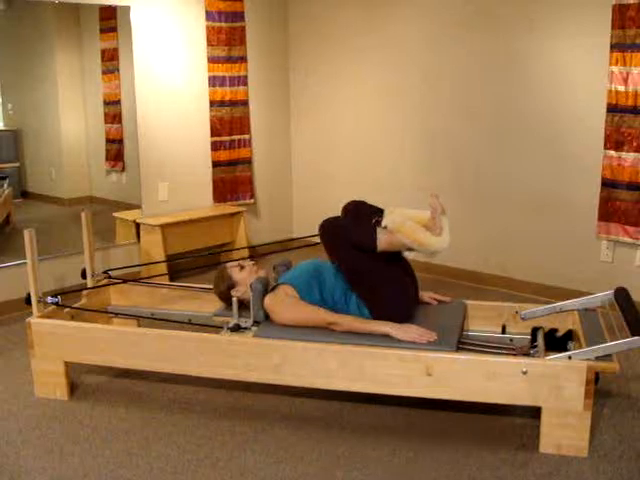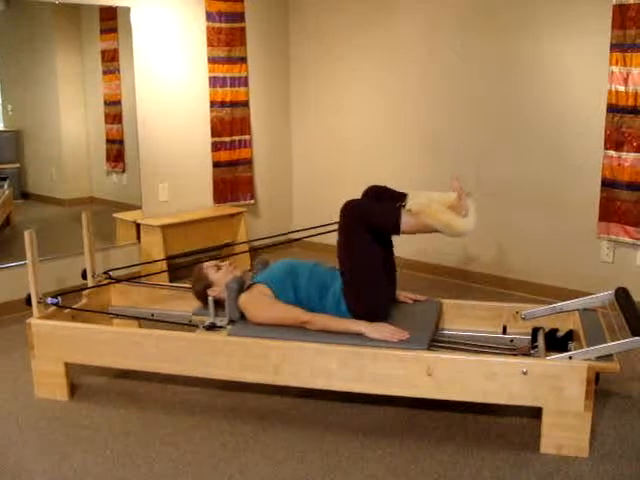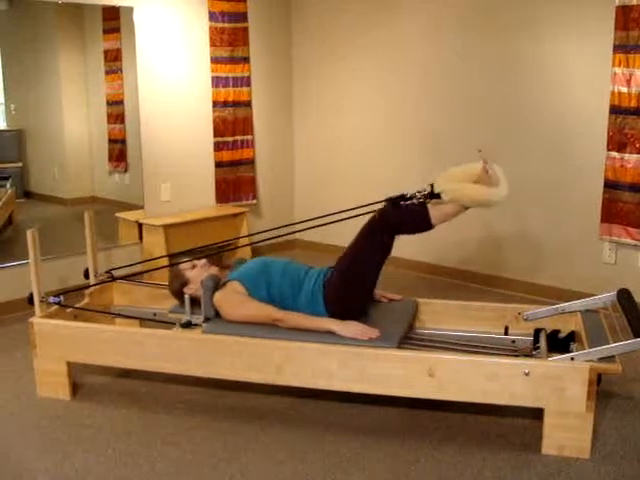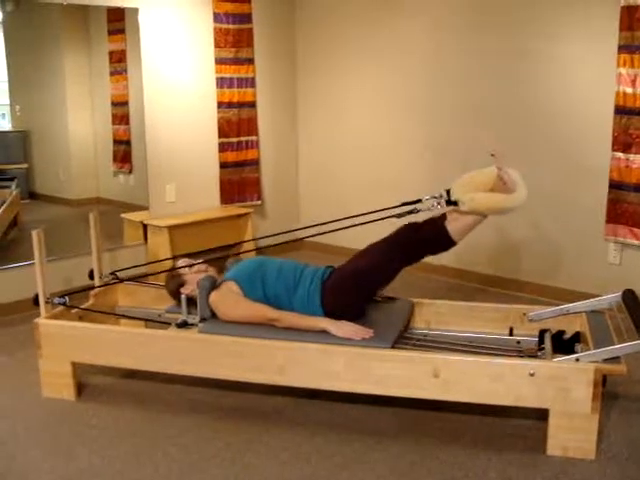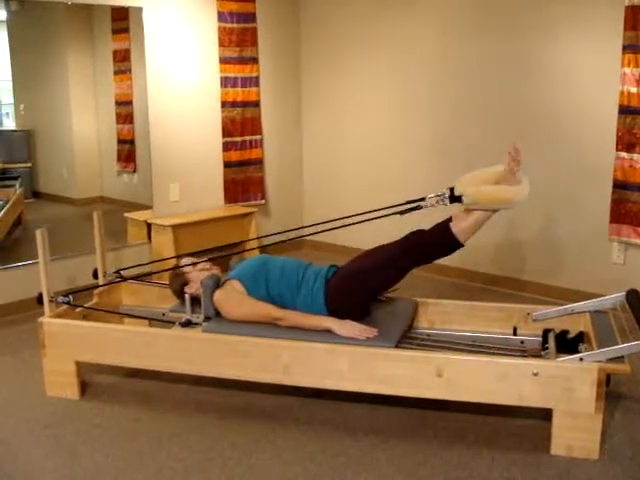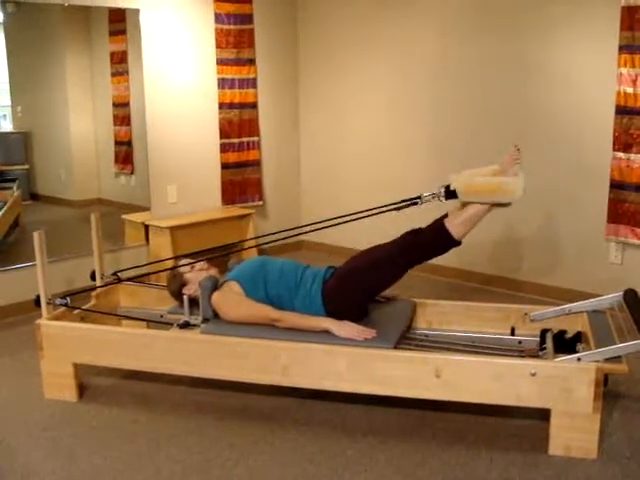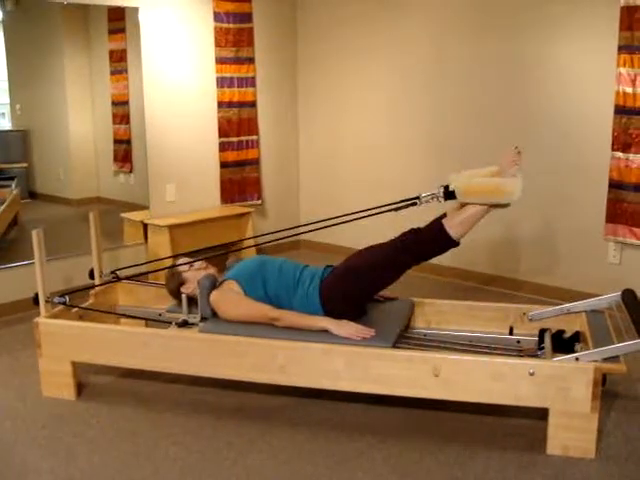
dt=0.4s
person 1, frame 1
left shoulder: (289, 280)
right shoulder: (275, 303)
right elbow: (332, 321)
left wrist: (415, 293)
right wrist: (392, 328)
right hip: (389, 304)
left knee: (353, 210)
right knee: (332, 229)
left ankle: (423, 230)
right ankle: (416, 240)
person 1, frame 2
left shoulder: (265, 280)
right shoulder: (249, 302)
right elbow: (307, 319)
left wrist: (391, 292)
right wrist: (364, 327)
left hip: (368, 291)
right hip: (362, 305)
left knee: (374, 196)
right knee: (354, 210)
left ankle: (443, 215)
right ankle: (442, 222)
person 1, frame 3
left shoulder: (241, 274)
right shoulder: (224, 299)
right elbow: (279, 317)
left wrist: (365, 288)
right wrist: (336, 325)
left hip: (329, 282)
right hip: (334, 302)
left knee: (394, 209)
right knee: (386, 220)
left ankle: (464, 192)
right ankle: (474, 197)
person 1, frame 4
left shoulder: (237, 275)
right shoulder: (220, 299)
right elbow: (274, 316)
left wrist: (365, 288)
right wrist: (330, 324)
left hip: (330, 281)
right hip: (330, 301)
left knee: (411, 237)
right knee: (407, 241)
person 1, frame 5
left shoulder: (241, 274)
right shoulder: (224, 298)
right elbow: (278, 315)
left wrist: (374, 284)
right wrist: (334, 323)
left hip: (334, 279)
right hip: (334, 299)
left knee: (419, 243)
right knee: (412, 248)
person 1, frame 6
left shoulder: (238, 277)
right shoulder: (222, 299)
right elbow: (276, 317)
right wrist: (332, 325)
left hip: (331, 281)
right hip: (332, 299)
left knee: (417, 242)
right knee: (410, 247)
person 1, frame 7
left shoulder: (237, 275)
right shoulder: (220, 298)
right elbow: (274, 315)
right wrist: (331, 324)
left hip: (329, 280)
right hip: (330, 299)
left knee: (413, 243)
right knee: (408, 248)
